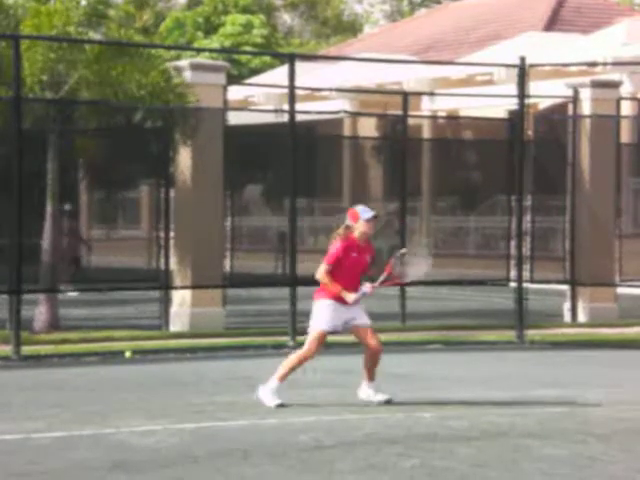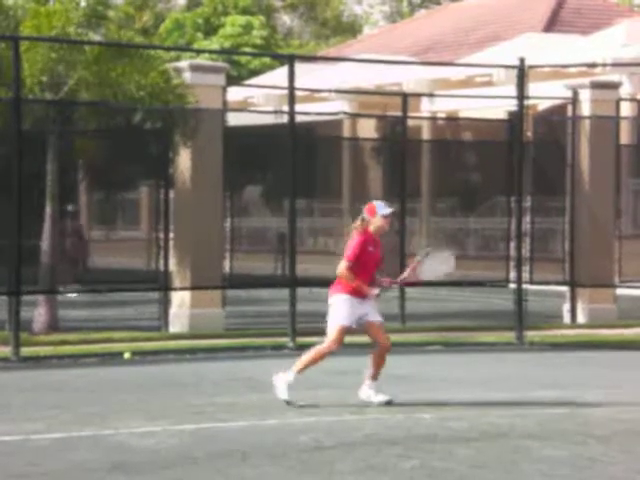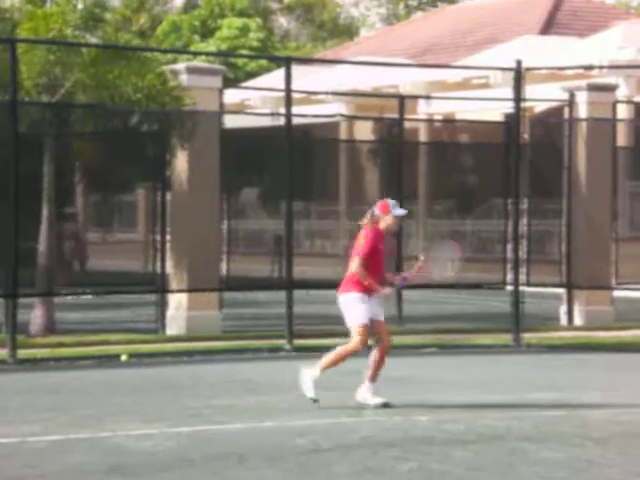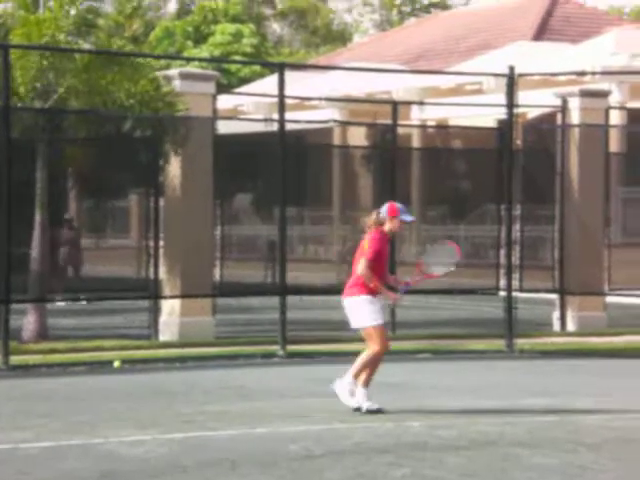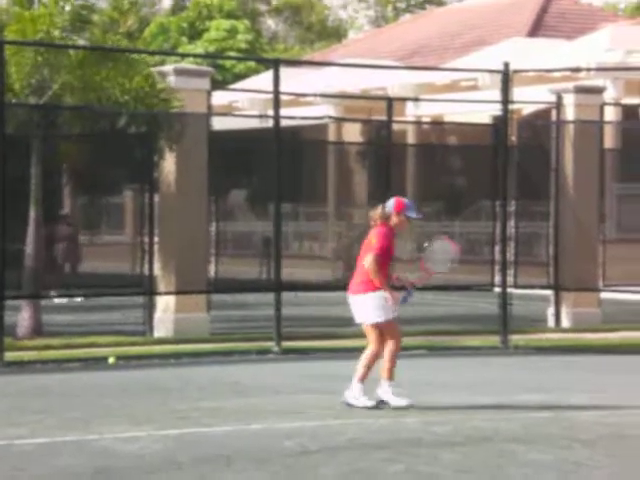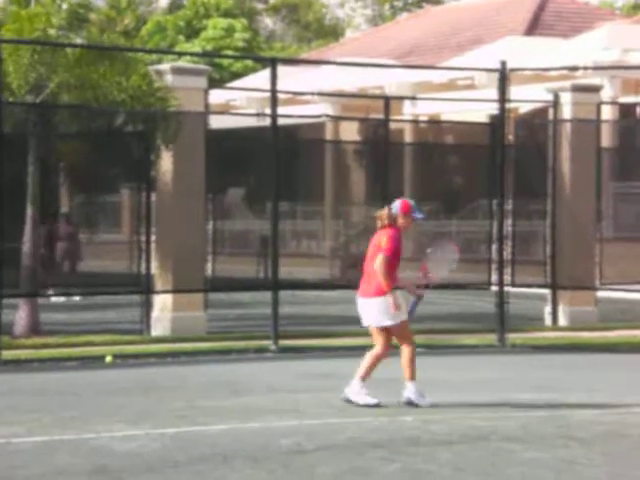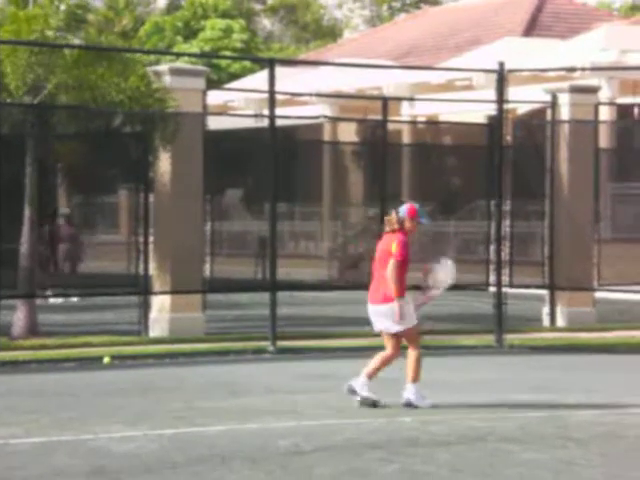
dt=0.1s
person 1, frame 1
left shoulder: (369, 249)
right shoulder: (342, 245)
right elbow: (321, 274)
left wrist: (365, 287)
right wrist: (345, 293)
left hip: (351, 306)
right hip: (327, 303)
left knee: (375, 347)
right knee: (309, 350)
left ankle: (368, 389)
right ankle: (270, 387)
person 1, frame 2
left shoulder: (376, 242)
right shoulder: (359, 238)
right elbow: (342, 271)
left wrist: (382, 281)
right wrist: (366, 289)
left hip: (363, 300)
right hip: (344, 297)
left knee: (384, 343)
right knee: (331, 344)
left ankle: (369, 388)
right ankle: (286, 378)
person 1, frame 3
left shoulder: (380, 237)
right shoulder: (370, 235)
right elbow: (355, 268)
left wrist: (391, 279)
right wrist: (378, 287)
left hip: (370, 296)
right hip: (354, 294)
left knee: (384, 343)
right knee: (358, 344)
left ankle: (366, 390)
right ankle: (311, 373)
person 1, frame 4
left shoulder: (381, 238)
right shoulder: (376, 237)
right elbow: (362, 269)
left wrist: (395, 281)
right wrist: (384, 291)
left hip: (364, 297)
right hip: (361, 296)
left knee: (377, 348)
right knee: (379, 346)
left ankle: (359, 395)
right ankle: (346, 382)
person 1, frame 5
left shoulder: (382, 232)
right shoulder: (382, 232)
right elbow: (369, 264)
right wrist: (387, 290)
left hip: (361, 293)
right hip: (368, 293)
left knee: (376, 345)
right knee: (394, 340)
left ankle: (355, 391)
right ankle: (386, 389)
person 1, frame 6
left shoulder: (382, 234)
right shoulder: (391, 234)
right elbow: (379, 265)
left wrist: (405, 286)
right wrist: (391, 294)
left hip: (366, 297)
right hip: (380, 297)
left knee: (382, 347)
right knee: (408, 342)
left ankle: (356, 387)
right ankle: (411, 391)
person 1, frame 7
left shoulder: (387, 238)
right shoulder: (400, 240)
right elbow: (391, 271)
left wrist: (401, 295)
right wrist: (397, 300)
left hip: (375, 302)
right hip: (390, 302)
left knee: (392, 350)
right knee: (415, 345)
left ankle: (361, 382)
right ankle: (411, 393)
